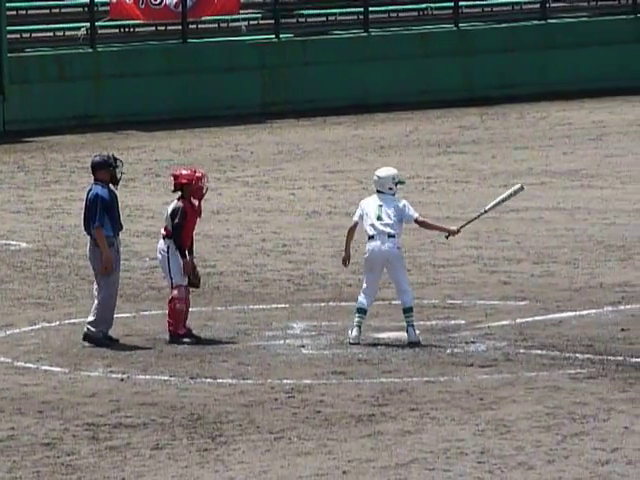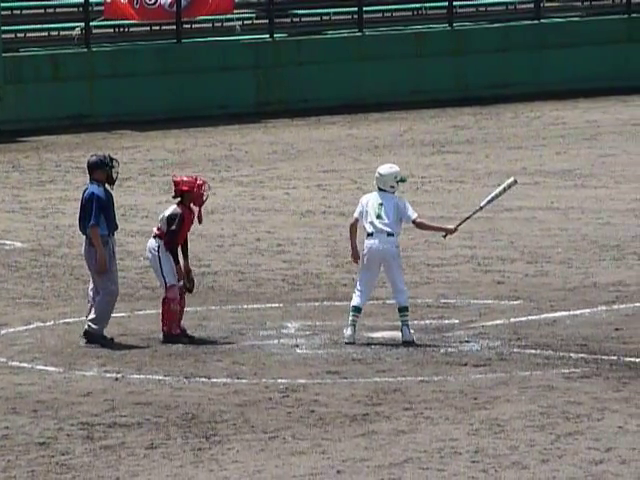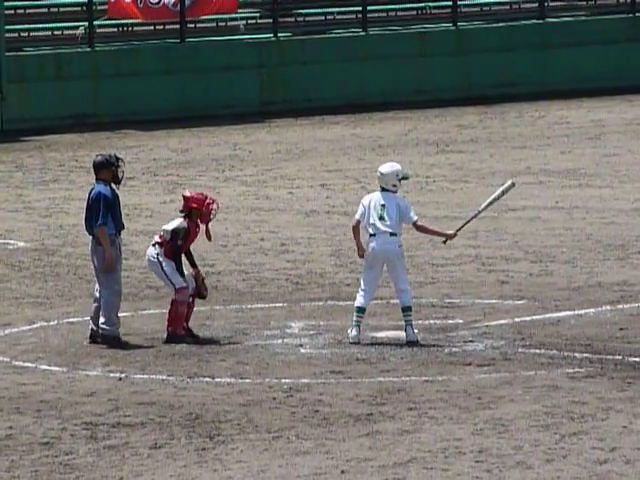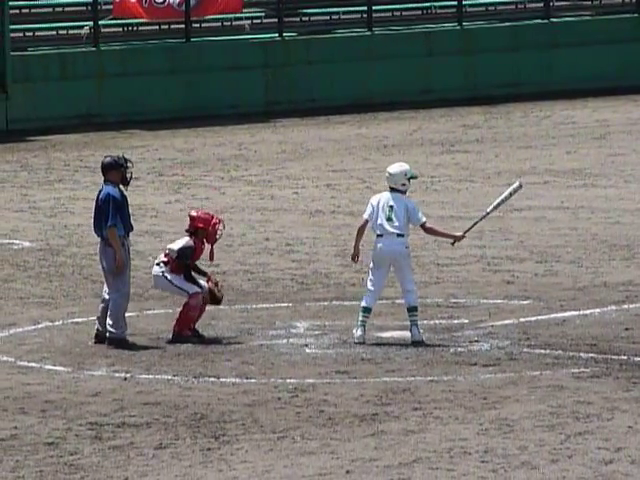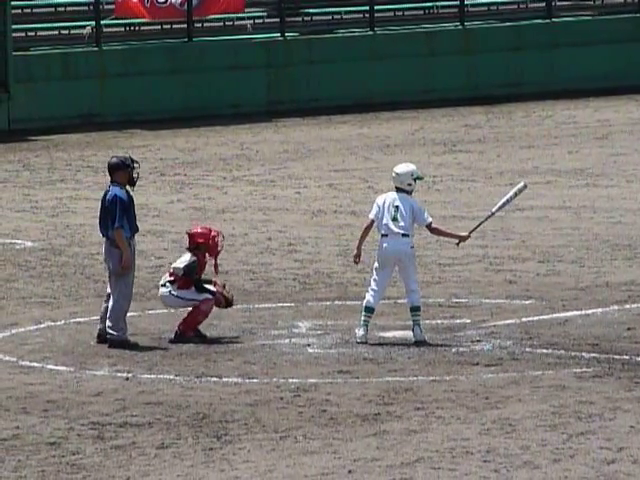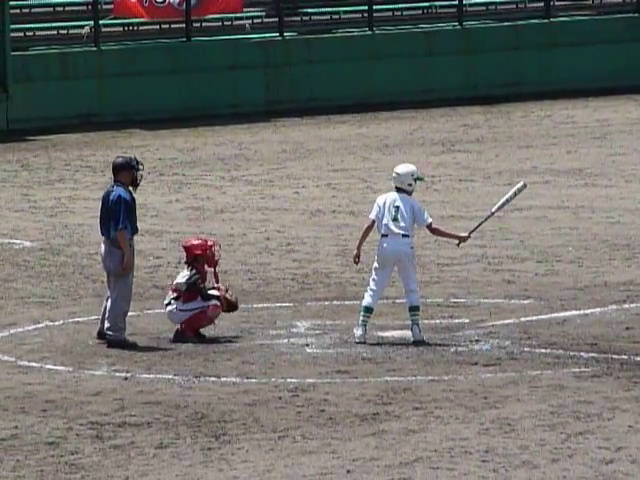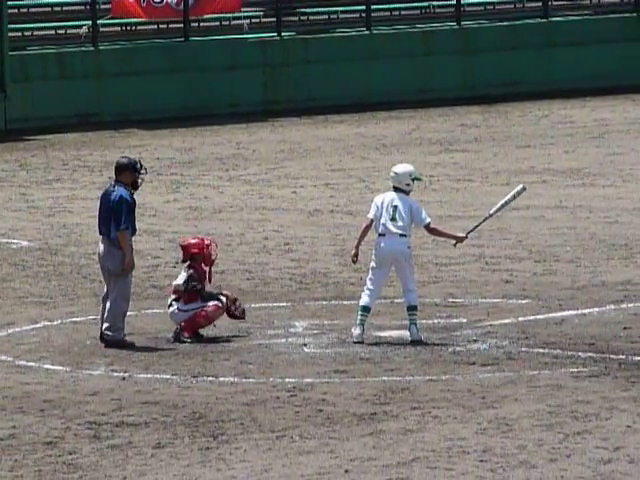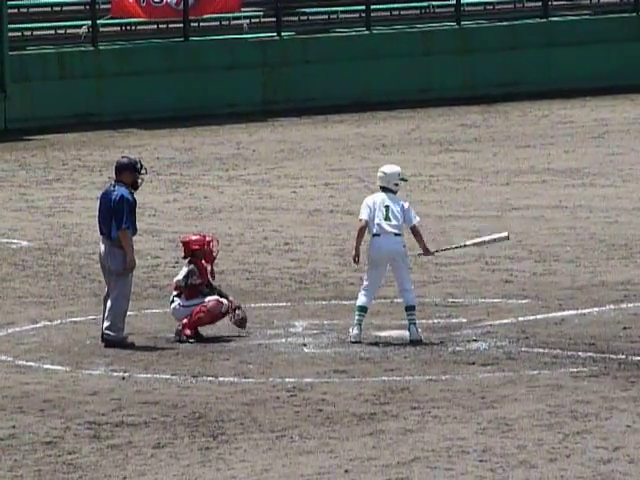
dt=0.2s
person 1, frame 1
left shoulder: (105, 191)
right shoulder: (99, 193)
right elbow: (97, 226)
right wrist: (106, 252)
left hip: (110, 244)
right hip: (104, 246)
left knee: (105, 290)
right knee: (108, 291)
left ankle: (101, 331)
right ankle: (93, 330)
person 1, frame 2
left shoulder: (100, 190)
right shoulder: (94, 192)
right elbow: (92, 225)
right wrist: (100, 251)
left hip: (104, 243)
right hip: (99, 245)
left knee: (98, 290)
right knee: (109, 290)
left ankle: (94, 330)
right ankle: (94, 328)
person 1, frame 3
left shoulder: (105, 190)
right shoulder: (102, 192)
right elbow: (100, 224)
right wrist: (108, 250)
left hip: (109, 244)
right hip: (105, 245)
left knee: (103, 290)
right knee: (111, 290)
left ankle: (96, 331)
right ankle: (108, 332)
person 1, frame 4
left shoulder: (109, 192)
right shoulder: (111, 193)
right elbow: (110, 226)
right wrist: (119, 251)
left hip: (114, 246)
right hip: (114, 246)
left knee: (111, 291)
right knee: (119, 292)
left ankle: (102, 331)
right ankle: (116, 334)
person 1, frame 5
left shoulder: (112, 192)
right shoulder: (118, 194)
right elbow: (117, 228)
right wrist: (126, 253)
left hip: (114, 246)
right hip: (119, 247)
left knee: (114, 292)
right knee: (122, 294)
left ankle: (105, 330)
right ankle: (116, 335)
person 1, frame 6
left shoulder: (110, 192)
right shoulder: (122, 195)
right elbow: (120, 228)
right wrist: (128, 254)
left hip: (108, 246)
right hip: (118, 248)
left knee: (114, 292)
right knee: (121, 294)
left ankle: (105, 329)
right ankle: (115, 335)
person 1, frame 7
left shoulder: (108, 192)
right shoulder: (123, 196)
right elbow: (121, 229)
right wrist: (129, 255)
left hip: (105, 245)
right hip: (117, 248)
left knee: (111, 292)
right knee: (119, 295)
left ankle: (106, 330)
right ankle: (113, 335)
person 1, frame 8
left shoulder: (107, 192)
right shoulder: (124, 195)
right elbow: (123, 228)
right wrist: (130, 255)
left hip: (106, 245)
right hip: (118, 248)
left knee: (112, 292)
right knee: (120, 295)
left ankle: (109, 331)
right ankle: (113, 336)
person 2, frame 1
left shoulder: (366, 202)
right shoulder: (399, 203)
left elbow: (352, 227)
right elbow: (421, 222)
left wrist: (347, 251)
right wrist: (447, 230)
left hip: (373, 248)
right hip: (392, 247)
left knee: (367, 291)
right knee: (404, 290)
left ankle: (355, 331)
right ankle: (410, 331)
person 2, frame 2
left shoulder: (366, 199)
right shoulder: (399, 201)
left elbow: (353, 224)
right elbow: (418, 223)
left wrist: (354, 248)
right wrist: (445, 229)
left hip: (370, 245)
right hip: (390, 246)
left knee: (362, 289)
right knee: (399, 289)
left ankle: (350, 330)
right ankle: (405, 330)
person 2, frame 3
left shoulder: (368, 199)
right shoulder: (400, 202)
left elbow: (355, 225)
right elbow: (418, 226)
left wrist: (359, 246)
right wrist: (445, 234)
left hip: (373, 245)
right hip: (393, 246)
left knee: (365, 289)
right knee: (403, 288)
left ankle: (355, 330)
right ankle: (409, 330)
person 2, frame 4
left shoulder: (376, 199)
right shoulder: (407, 203)
left elbow: (362, 225)
right elbow: (426, 228)
left wrist: (356, 247)
right wrist: (453, 236)
left hip: (381, 246)
right hip: (400, 247)
left knee: (372, 289)
right knee: (409, 289)
left ankle: (360, 330)
right ankle: (415, 330)
person 2, frame 5
left shoulder: (382, 199)
right shoulder: (413, 203)
left elbow: (369, 225)
right elbow: (432, 228)
left wrist: (358, 248)
right wrist: (458, 236)
left hip: (385, 246)
right hip: (405, 247)
left knee: (375, 289)
right knee: (412, 289)
left ankle: (362, 330)
right ankle: (417, 330)
person 2, frame 6
left shoulder: (382, 199)
right shoulder: (413, 204)
left elbow: (370, 225)
right elbow: (432, 229)
left wrist: (358, 248)
right wrist: (458, 237)
left hip: (385, 246)
right hip: (405, 247)
left knee: (374, 289)
right knee: (412, 289)
left ankle: (361, 330)
right ankle: (415, 329)
person 2, frame 7
left shoulder: (380, 198)
right shoulder: (412, 203)
left elbow: (368, 224)
right elbow: (430, 228)
left wrist: (357, 247)
right wrist: (455, 237)
left hip: (382, 245)
right hip: (402, 246)
left knee: (371, 289)
right knee: (409, 288)
left ankle: (359, 330)
right ankle: (413, 329)
person 2, frame 8
left shoulder: (370, 200)
right shoulder: (402, 203)
left elbow: (363, 225)
right elbow: (414, 229)
left wrist: (357, 249)
right wrist: (425, 248)
left hip: (377, 245)
right hip: (397, 244)
left knee: (368, 289)
right knee: (407, 288)
left ankle: (356, 330)
right ankle: (414, 330)
person 3, frame 1
left shoulder: (191, 205)
right shoulder: (180, 207)
right elbow: (176, 235)
left wrist: (191, 258)
right wrist: (185, 259)
left hip: (177, 250)
right hip: (169, 249)
left knee: (184, 289)
right knee: (178, 289)
left ankle: (182, 328)
right ankle: (175, 332)
person 3, frame 2
left shoulder: (188, 211)
right shoulder: (178, 213)
left elbow: (182, 238)
right elbow: (172, 240)
left wrist: (186, 262)
right wrist: (178, 265)
left hip: (165, 250)
right hip: (157, 249)
left knee: (180, 287)
right knee: (172, 287)
left ankle: (177, 327)
right ankle: (169, 332)
person 3, frame 3
left shoulder: (193, 225)
right shoulder: (184, 227)
left elbow: (184, 249)
right elbow: (176, 255)
left wrist: (196, 269)
right wrist: (184, 278)
left hip: (164, 256)
right hip: (157, 255)
left knee: (191, 288)
right knee: (182, 288)
left ankle: (183, 327)
right ankle: (174, 332)
person 3, frame 4
left shoulder: (197, 242)
right shoulder: (191, 245)
left elbow: (190, 265)
right elbow: (187, 273)
left wrist: (207, 276)
right wrist: (203, 288)
left hip: (170, 272)
right hip: (162, 273)
left knee: (203, 292)
right knee: (196, 294)
left ankle: (188, 328)
right ankle: (179, 332)
person 3, frame 5
left shoulder: (197, 256)
right shoulder: (194, 260)
left elbow: (195, 281)
right elbow: (198, 287)
left wrist: (213, 282)
right wrist: (215, 293)
left hip: (176, 289)
right hip: (169, 293)
left knee: (212, 294)
right knee: (207, 300)
left ankle: (191, 329)
right ankle: (183, 332)
person 3, frame 6
left shoulder: (197, 268)
right shoulder: (195, 272)
left elbow: (200, 292)
right elbow: (204, 296)
left wrist: (216, 288)
right wrist: (219, 293)
left hip: (183, 306)
right hip: (176, 311)
left knee: (218, 299)
right knee: (214, 306)
left ankle: (191, 330)
right ankle: (183, 331)
person 3, frame 7
left shoulder: (198, 268)
right shoulder: (192, 272)
left elbow: (202, 293)
right elbow: (204, 296)
left wrist: (222, 294)
right wrist: (221, 294)
left hip: (187, 307)
right hip: (178, 312)
left knee: (222, 302)
right knee: (216, 307)
left ankle: (191, 329)
right ankle: (182, 330)
person 3, frame 8
left shoulder: (200, 266)
right shoulder: (192, 268)
left elbow: (210, 286)
right elbow: (203, 291)
left wrist: (229, 299)
left hip: (190, 305)
right hip: (180, 307)
left knee: (225, 306)
right knee: (216, 303)
left ankle: (192, 327)
right ankle: (184, 328)
